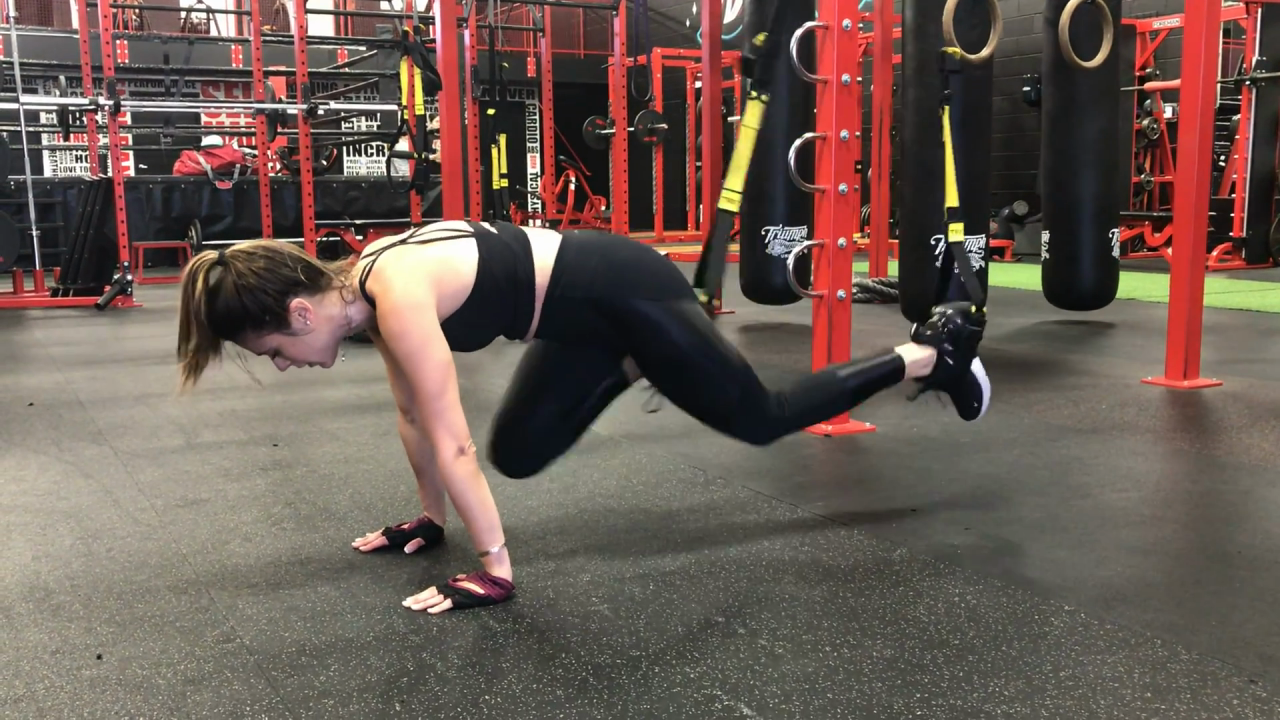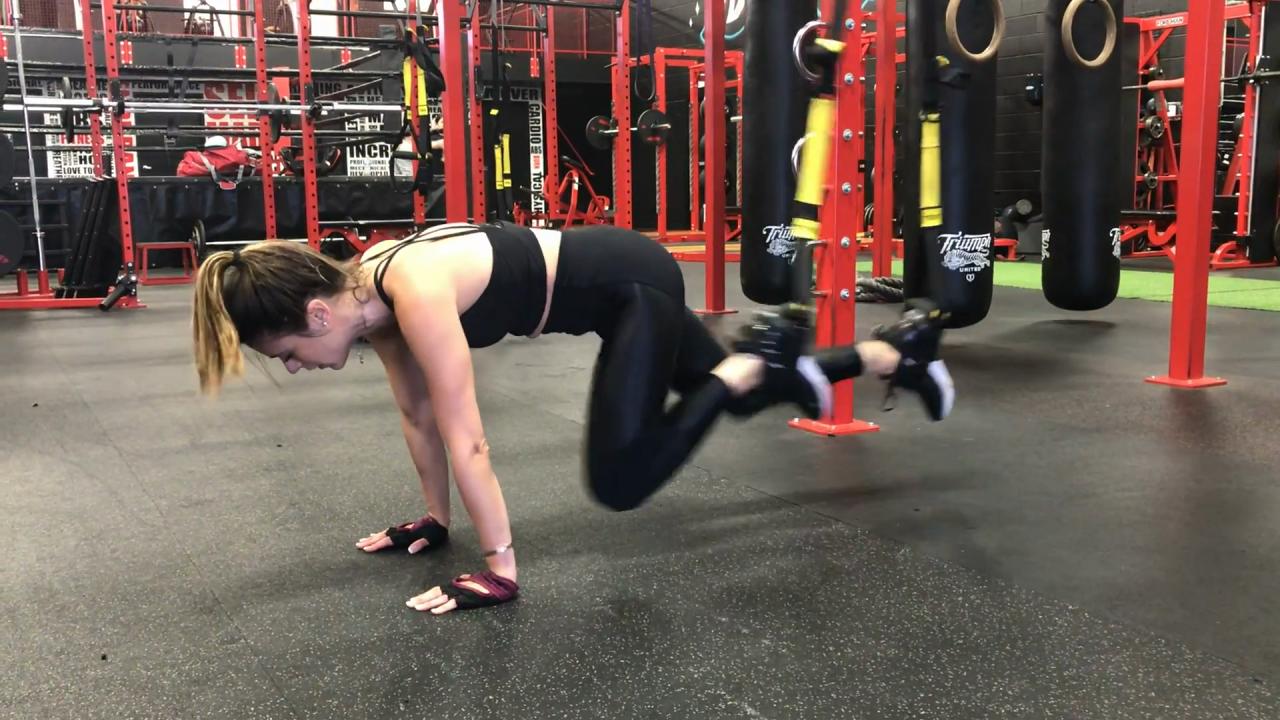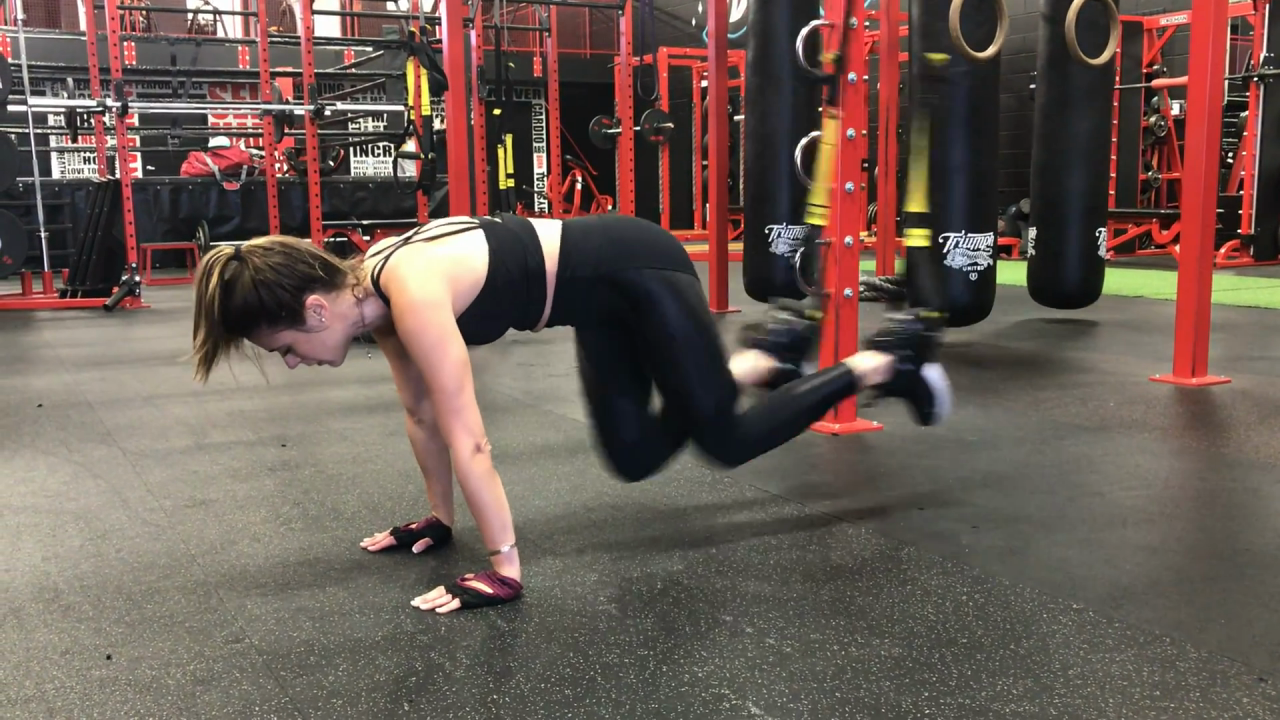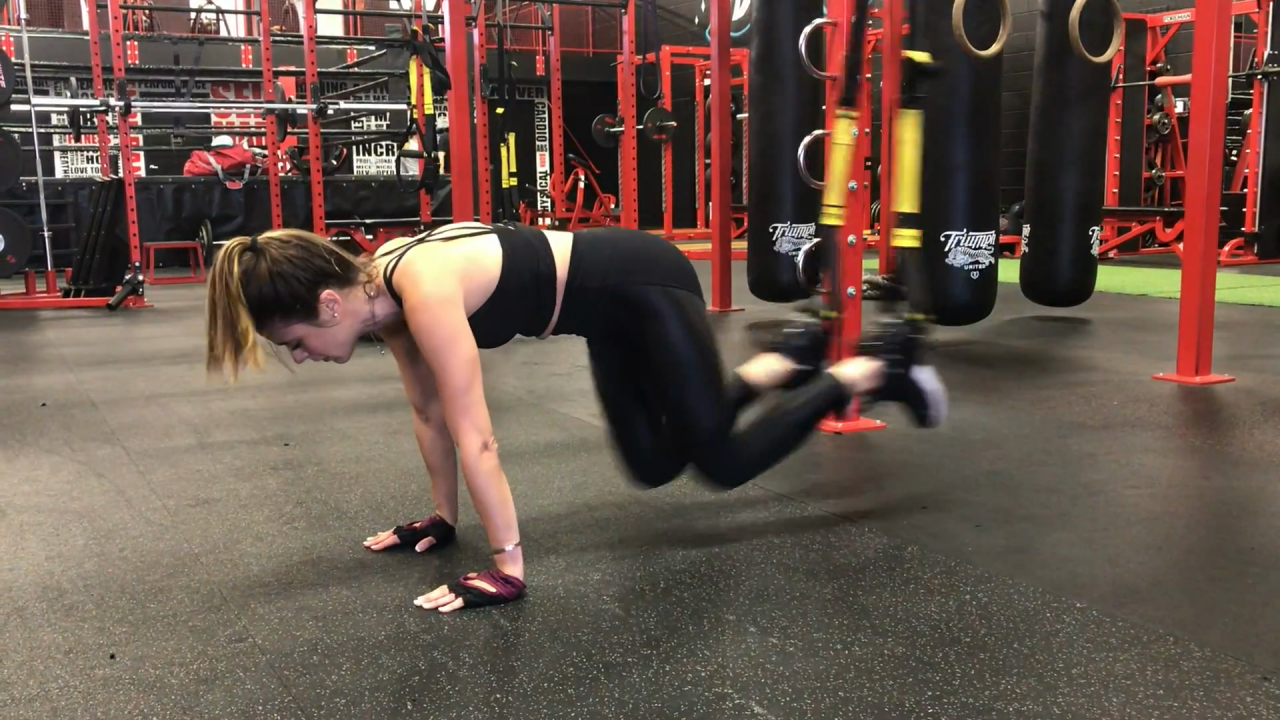
dt=0.5s
person 1, frame 1
left shoulder: (395, 298)
right shoulder: (368, 279)
left elbow: (450, 440)
right elbow: (414, 414)
left wrist: (496, 568)
right wrist: (429, 518)
left hip: (621, 292)
right hip: (587, 297)
left knee: (760, 415)
right knee: (518, 456)
left ankle: (934, 354)
right ankle: (633, 365)
person 1, frame 2
left shoulder: (413, 296)
right shoulder: (366, 291)
left elbow: (463, 439)
right elbow: (419, 413)
left wrist: (499, 569)
right wrist: (433, 520)
left hip: (629, 285)
right hip: (603, 289)
left knee: (617, 483)
right knee: (709, 393)
left ankle: (753, 364)
right ankle: (896, 352)
person 1, frame 3
left shoulder: (411, 293)
right shoulder: (371, 286)
left elbow: (465, 436)
right elbow: (419, 411)
left wrist: (505, 568)
right wrist: (439, 518)
left hip: (634, 270)
right hip: (597, 284)
left knee: (729, 441)
right knee: (632, 460)
left ankle: (887, 363)
right ankle: (754, 362)
person 1, frame 4
left shoulder: (425, 291)
right shoulder: (384, 284)
left elbow: (476, 436)
right elbow: (428, 411)
left wrist: (509, 567)
right wrist: (443, 517)
left hip: (641, 283)
right hip: (605, 297)
left knee: (726, 464)
right knee: (656, 464)
left ankle: (873, 370)
right ankle: (778, 364)
